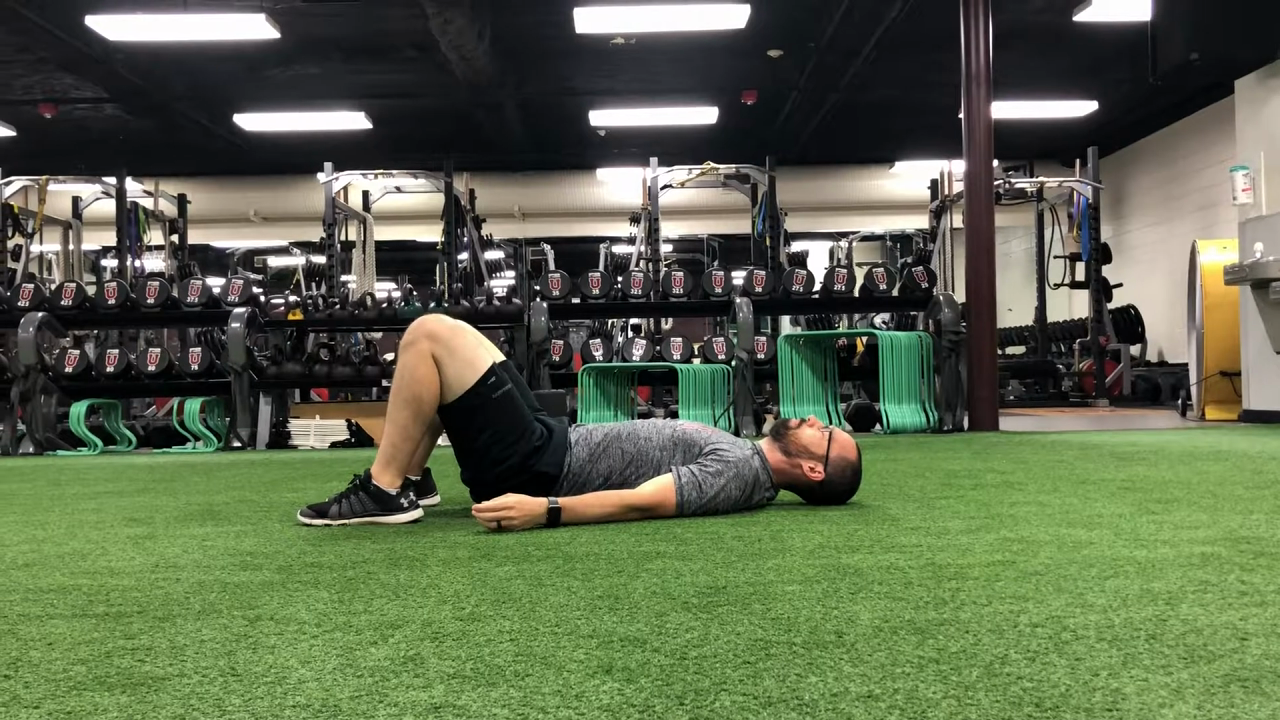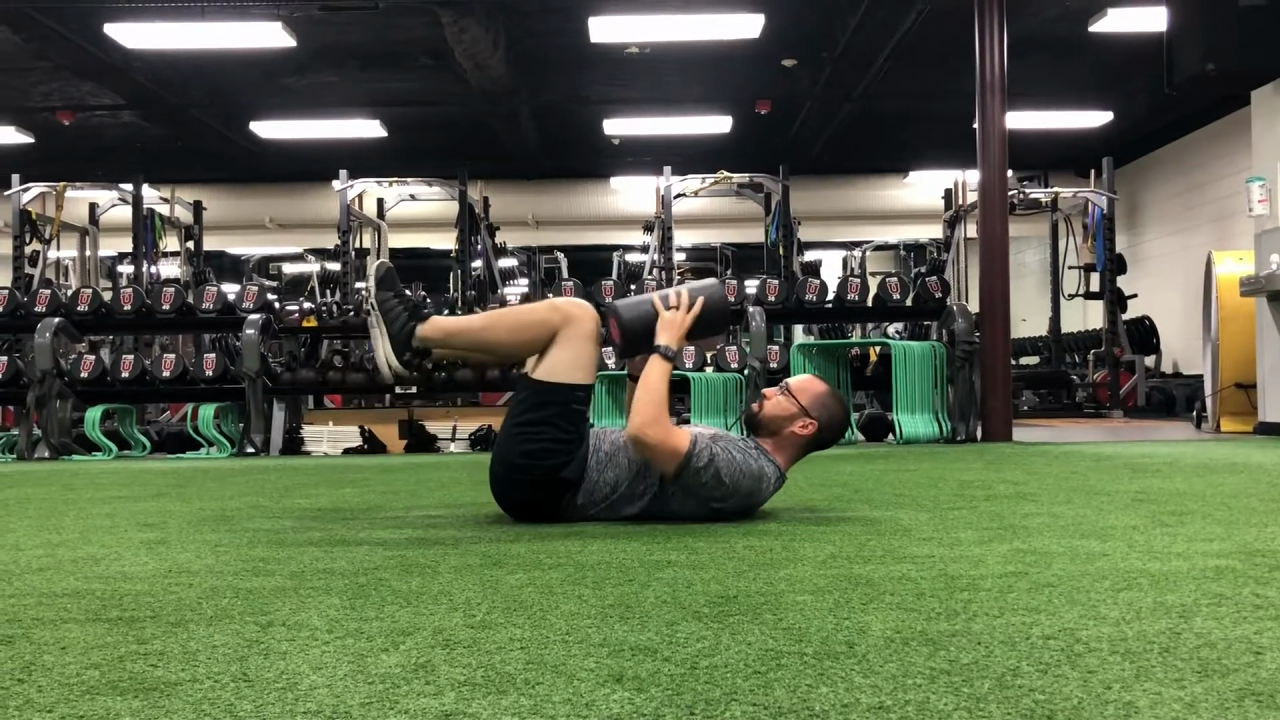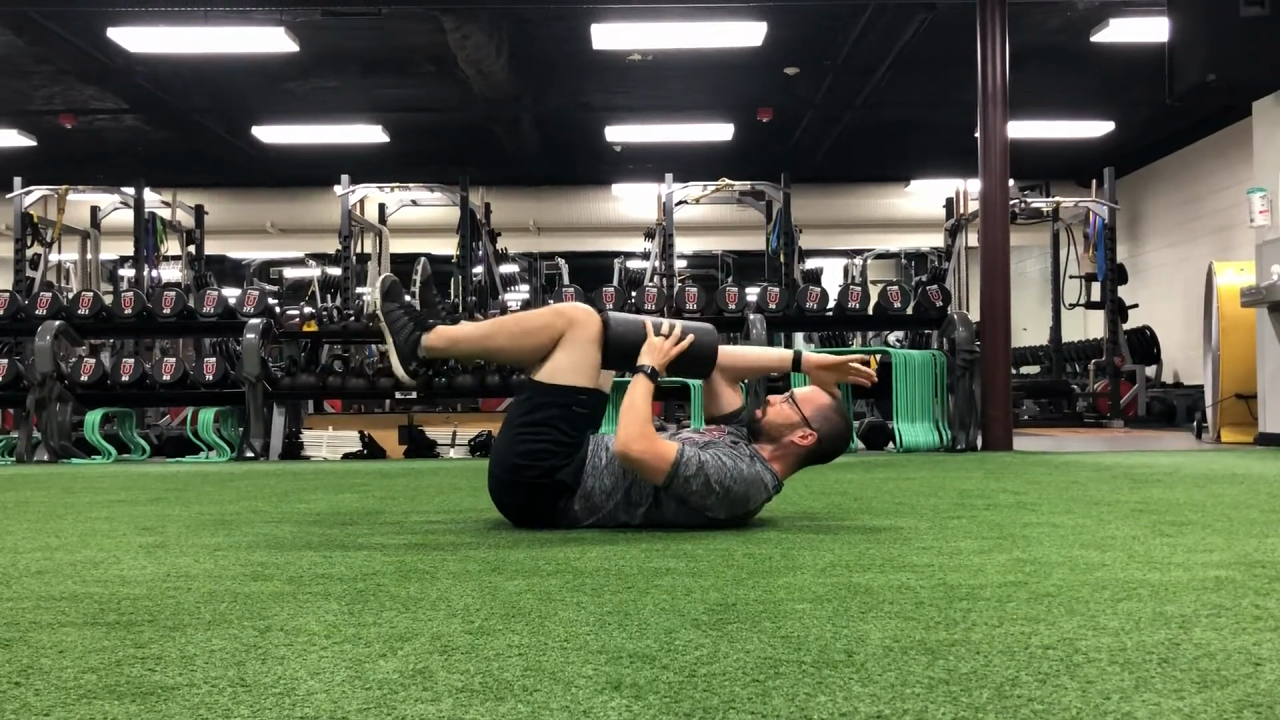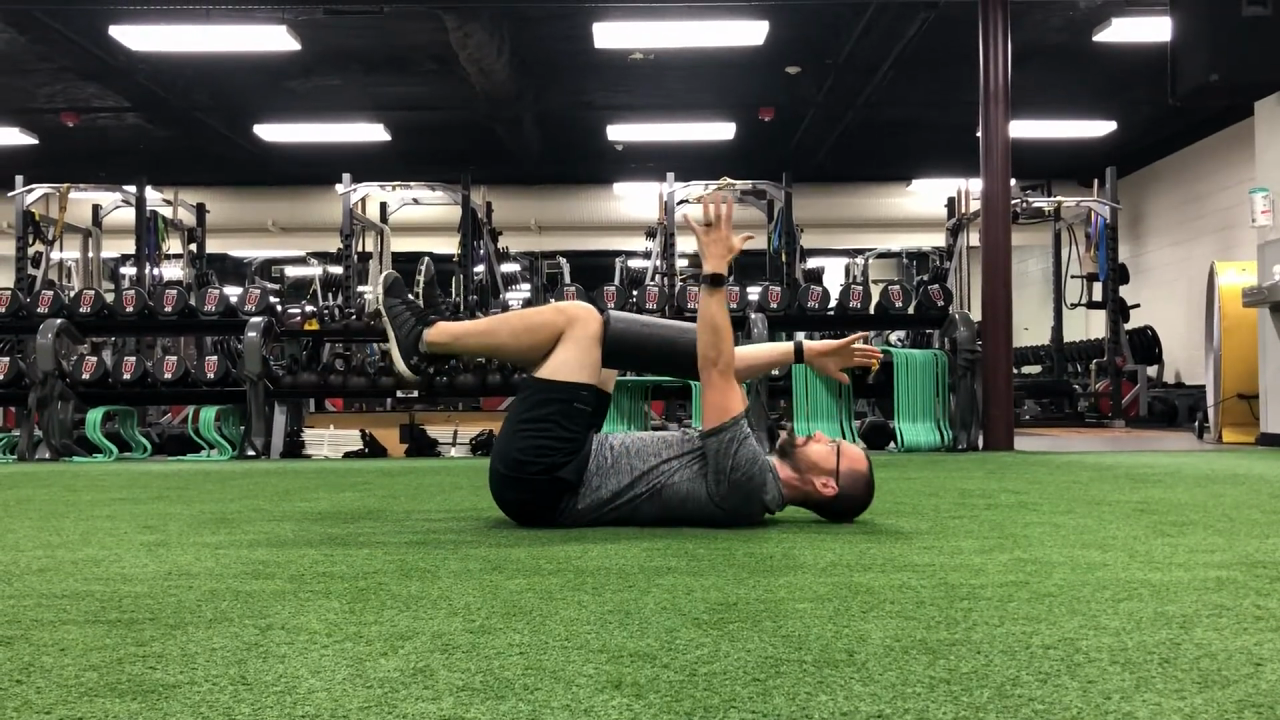
dt=1s
person 1, frame 1
left shoulder: (739, 471)
right shoulder: (740, 455)
left elbow: (638, 503)
left wrist: (542, 509)
left hip: (533, 467)
right hip: (556, 440)
left knee: (428, 335)
right knee: (444, 338)
left ankle: (385, 490)
right ankle: (409, 477)
person 1, frame 2
left shoulder: (745, 474)
right shoulder: (744, 457)
left elbow: (645, 433)
right elbow: (653, 433)
left wrist: (666, 346)
right wrist: (643, 364)
left hip: (540, 477)
right hip: (551, 476)
left knee: (574, 315)
right knee: (548, 333)
left ankle: (414, 334)
right ankle: (415, 348)
person 1, frame 3
left shoulder: (737, 479)
right shoulder: (742, 448)
left elbow: (632, 447)
right elbow: (717, 362)
left wrist: (648, 366)
right wrist: (803, 360)
left hip: (539, 482)
right hip: (553, 479)
left knee: (577, 320)
right knee: (587, 338)
left ankle: (422, 342)
right ankle: (445, 332)
person 1, frame 4
left shoulder: (748, 480)
right shoulder: (756, 470)
left elbow: (716, 370)
right elbow: (723, 369)
left wrist: (714, 270)
right wrist: (804, 351)
left hip: (538, 478)
right hip: (555, 476)
left knee: (580, 319)
right knee: (593, 338)
left ankle: (424, 338)
right ankle: (441, 333)
